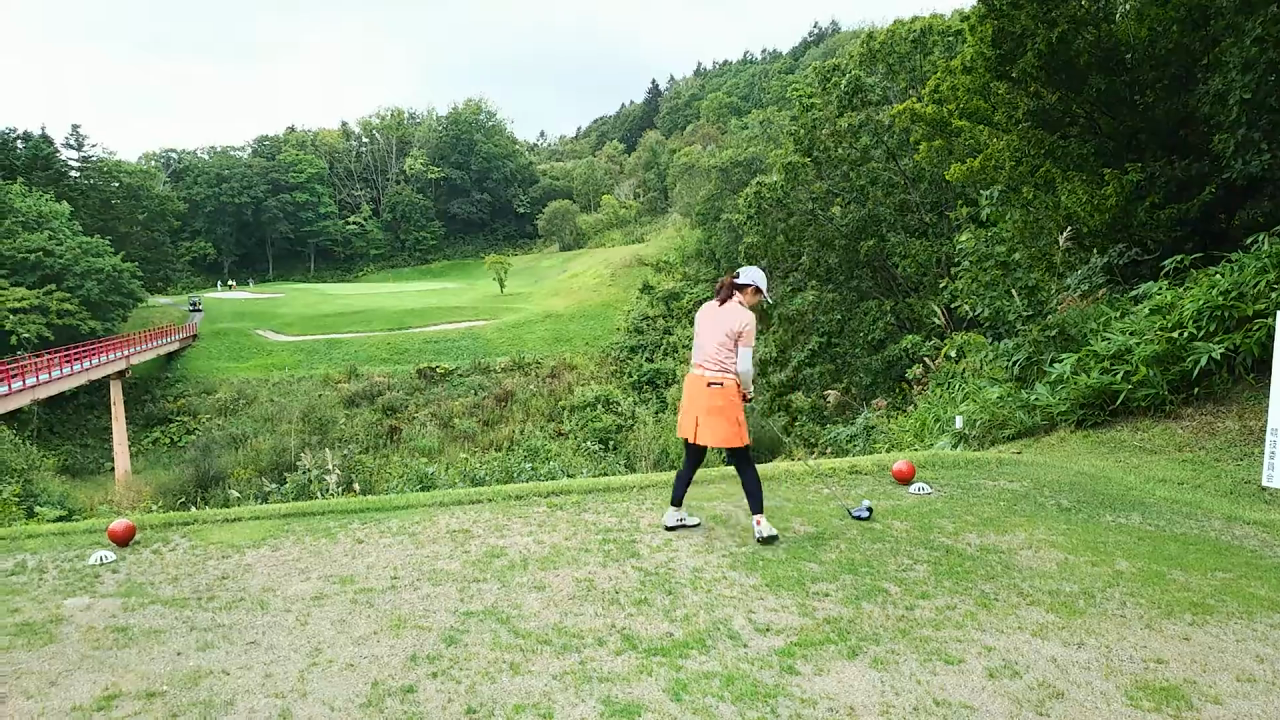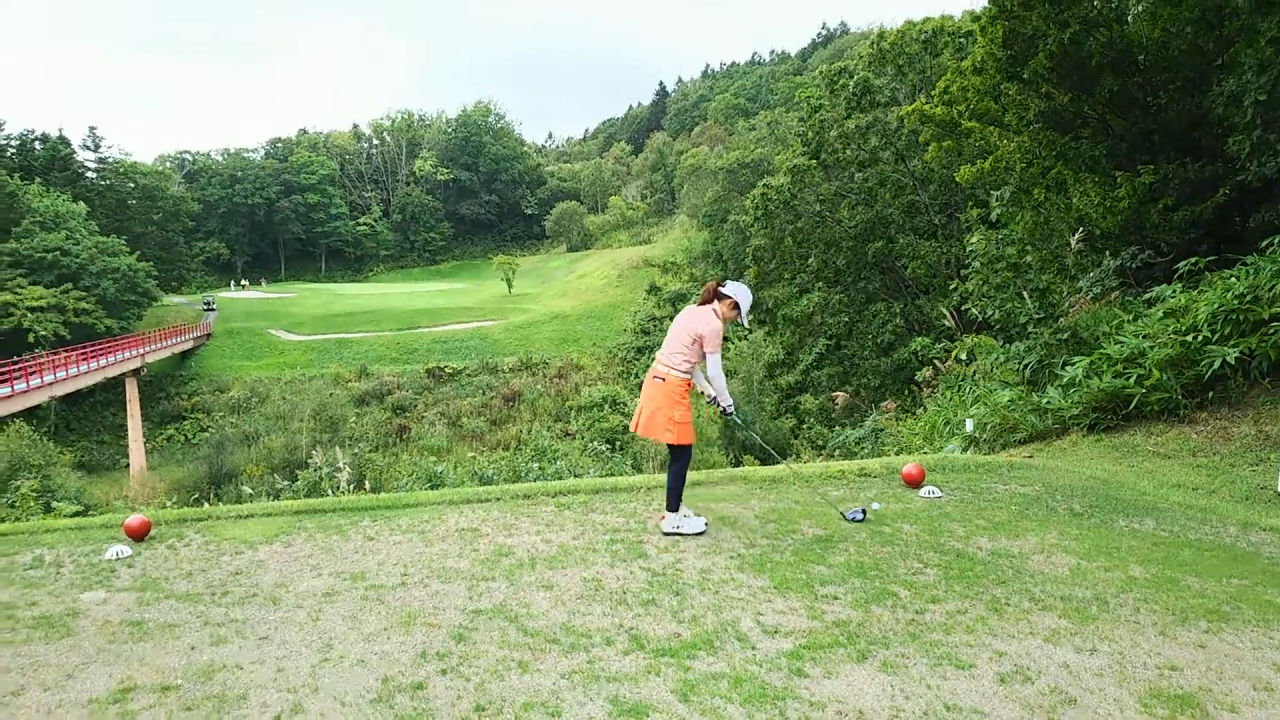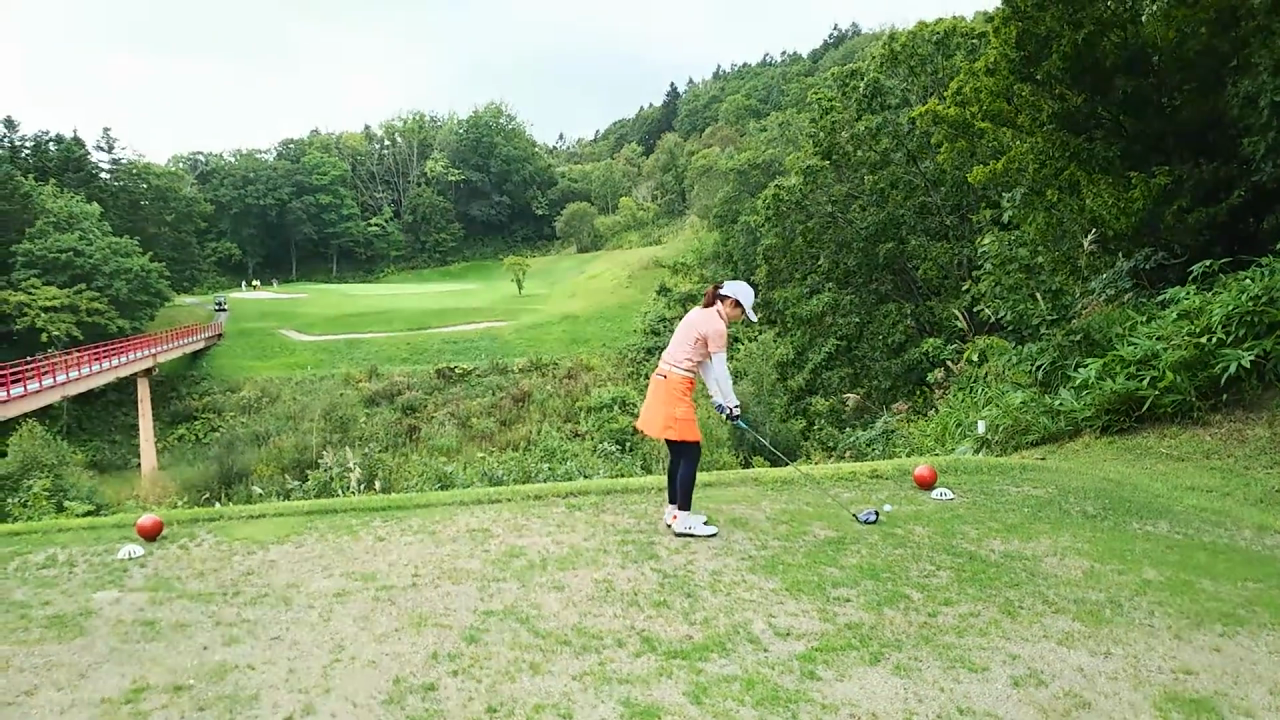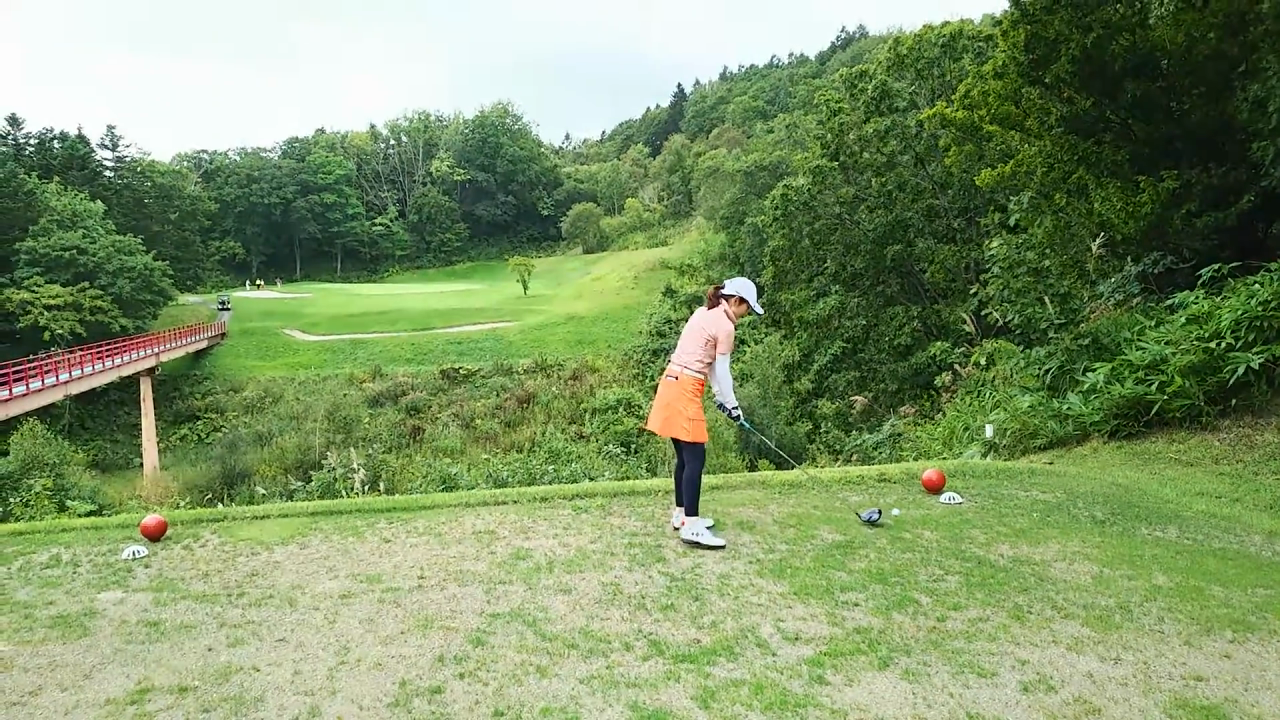
dt=0.5s
person 1, frame 1
left shoulder: (705, 309)
right shoulder: (745, 318)
right elbow: (743, 367)
right wrist: (747, 389)
left hip: (695, 386)
right hip: (721, 391)
left knee: (693, 457)
right knee: (742, 461)
left ankle: (674, 514)
right ankle: (760, 522)
person 1, frame 2
left shoulder: (693, 311)
right shoulder: (712, 324)
right elbow: (715, 371)
left wrist: (706, 390)
right wrist: (726, 402)
left hip: (658, 382)
right hip: (671, 388)
left knee: (678, 452)
right knee: (681, 455)
left ankle: (674, 510)
right ankle: (671, 518)
person 1, frame 3
left shoulder: (701, 314)
right shoulder: (715, 325)
right elbow: (721, 371)
left wrist: (717, 398)
right wrist: (733, 404)
left hip: (666, 383)
right hip: (674, 387)
left knee: (679, 453)
right knee: (690, 454)
left ankle: (674, 510)
right ankle: (683, 520)
person 1, frame 4
left shoulder: (703, 313)
right shoulder: (725, 326)
right elbow: (722, 371)
left wrist: (718, 394)
right wrist: (731, 404)
left hip: (673, 383)
right hip: (684, 389)
left knee: (685, 456)
right knee: (695, 458)
left ankle: (682, 513)
right ankle: (691, 527)
